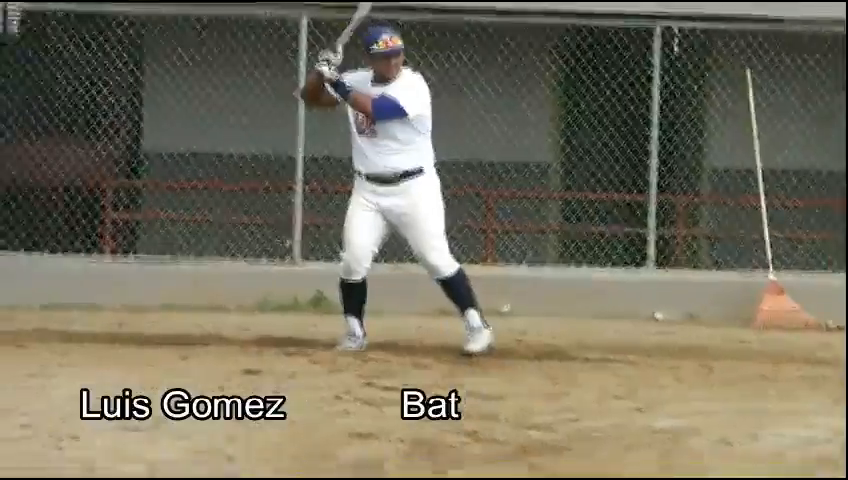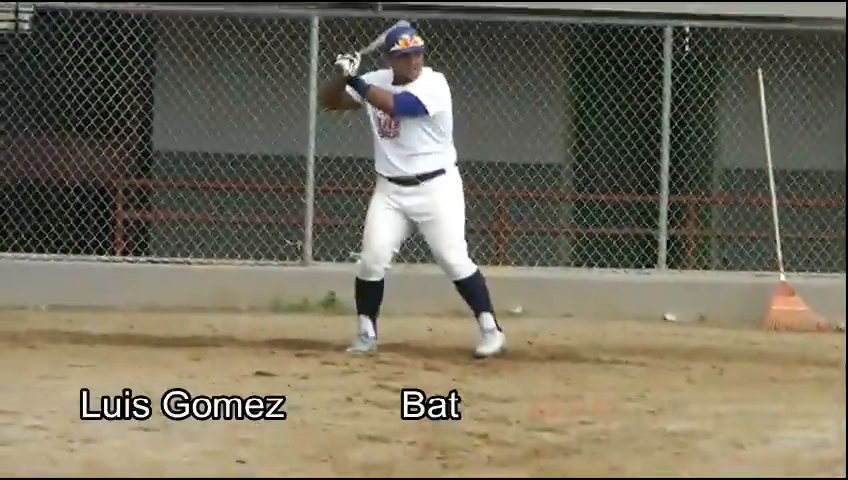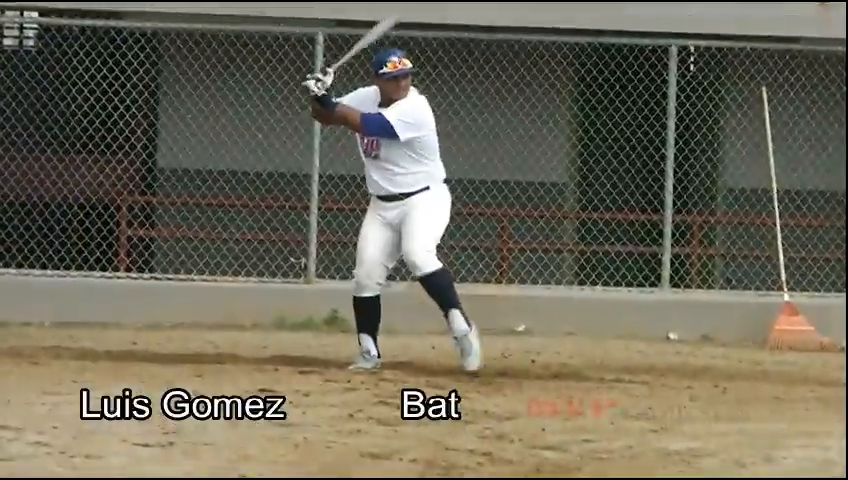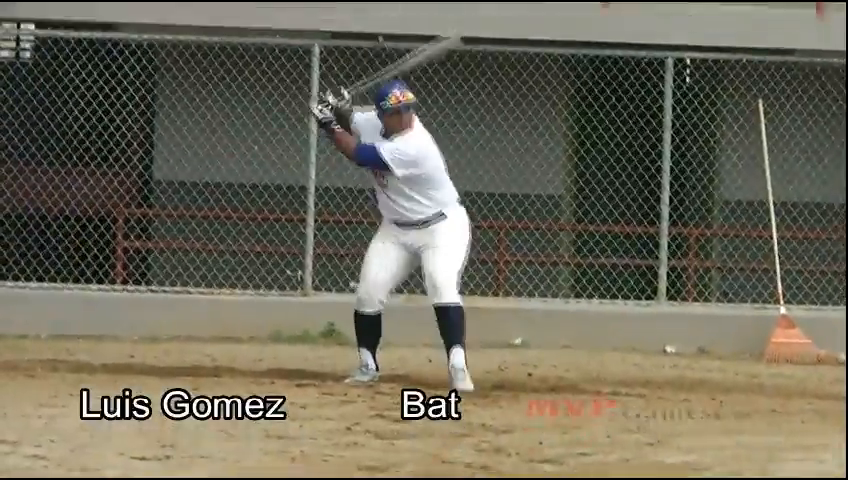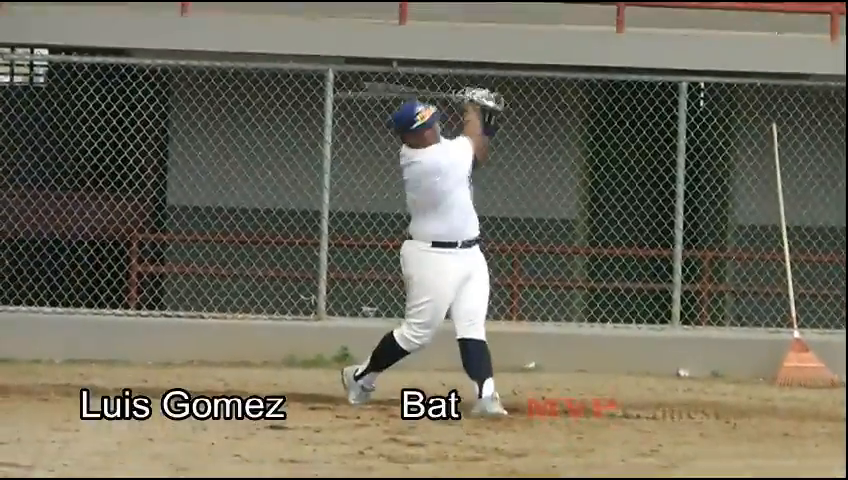
dt=0.4s
person 1, frame 1
left shoulder: (413, 85)
right shoulder: (357, 80)
left elbow: (374, 110)
right elbow: (310, 98)
left wrist: (336, 82)
right wrist: (321, 72)
left hip: (413, 186)
right hip: (368, 188)
left knee: (437, 258)
right knee: (353, 262)
left ankle: (477, 326)
right ankle: (355, 332)
person 1, frame 2
left shoulder: (434, 84)
right shoulder: (376, 80)
left elbow: (396, 105)
right elbow: (329, 101)
left wrist: (355, 80)
right wrist: (341, 73)
left hip: (436, 187)
right hip: (390, 189)
left knee: (455, 260)
right knee: (372, 261)
left ankle: (491, 329)
right ankle: (366, 334)
person 1, frame 3
left shoulder: (414, 108)
right shoulder: (366, 97)
left elbow: (365, 125)
right elbow: (322, 116)
left wrist: (324, 99)
right wrist: (318, 93)
left hip: (424, 198)
right hip: (382, 204)
left knee: (418, 254)
right knee: (366, 277)
left ankle: (462, 328)
right ankle: (368, 352)
person 1, frame 4
left shoulder: (414, 146)
right shoulder: (374, 123)
left elbow: (357, 154)
right elbow: (346, 121)
left wrist: (328, 124)
right wrist: (337, 108)
left hip: (442, 225)
right hip: (396, 228)
left knee: (441, 283)
right knee: (368, 293)
left ankle: (458, 365)
right ankle: (367, 365)
person 1, frame 5
left shoulder: (421, 150)
right shoulder: (432, 161)
left elbow: (472, 156)
right elbow: (471, 138)
left wrist: (486, 128)
right wrist: (471, 110)
left hip: (468, 252)
right hip: (433, 257)
left knee: (473, 326)
right knee: (418, 330)
left ankle: (486, 396)
right ankle: (361, 377)
